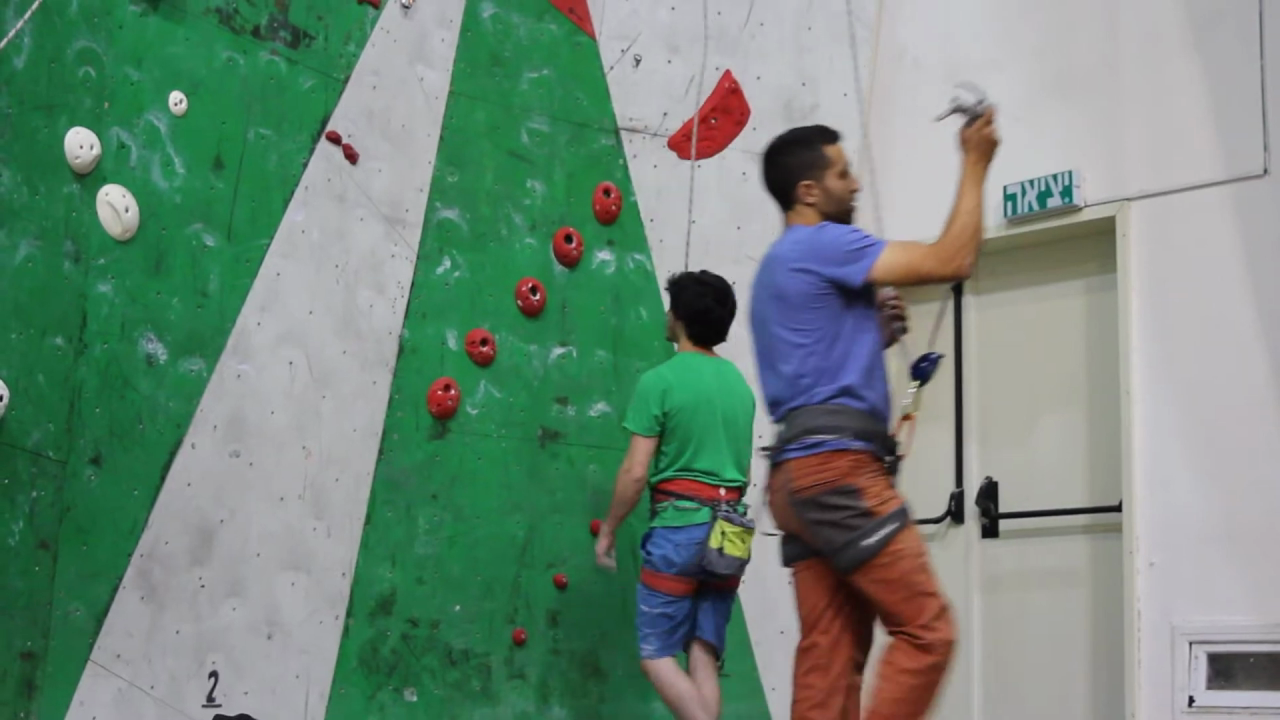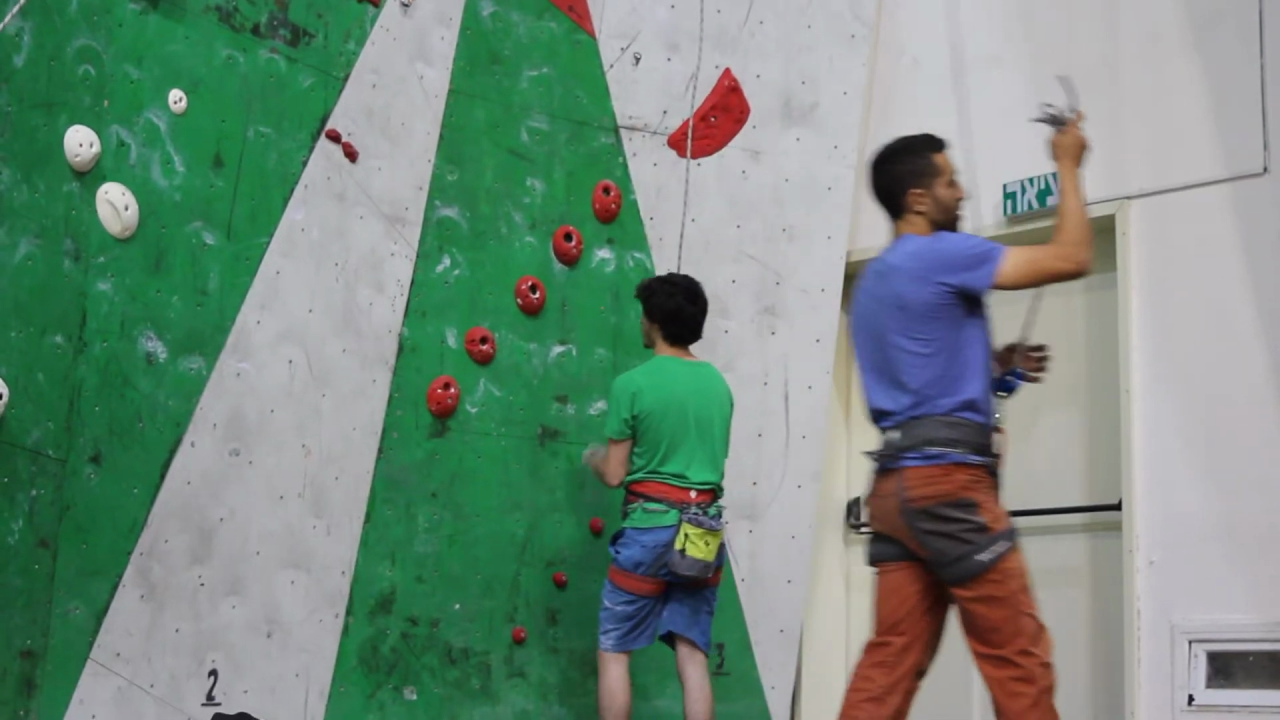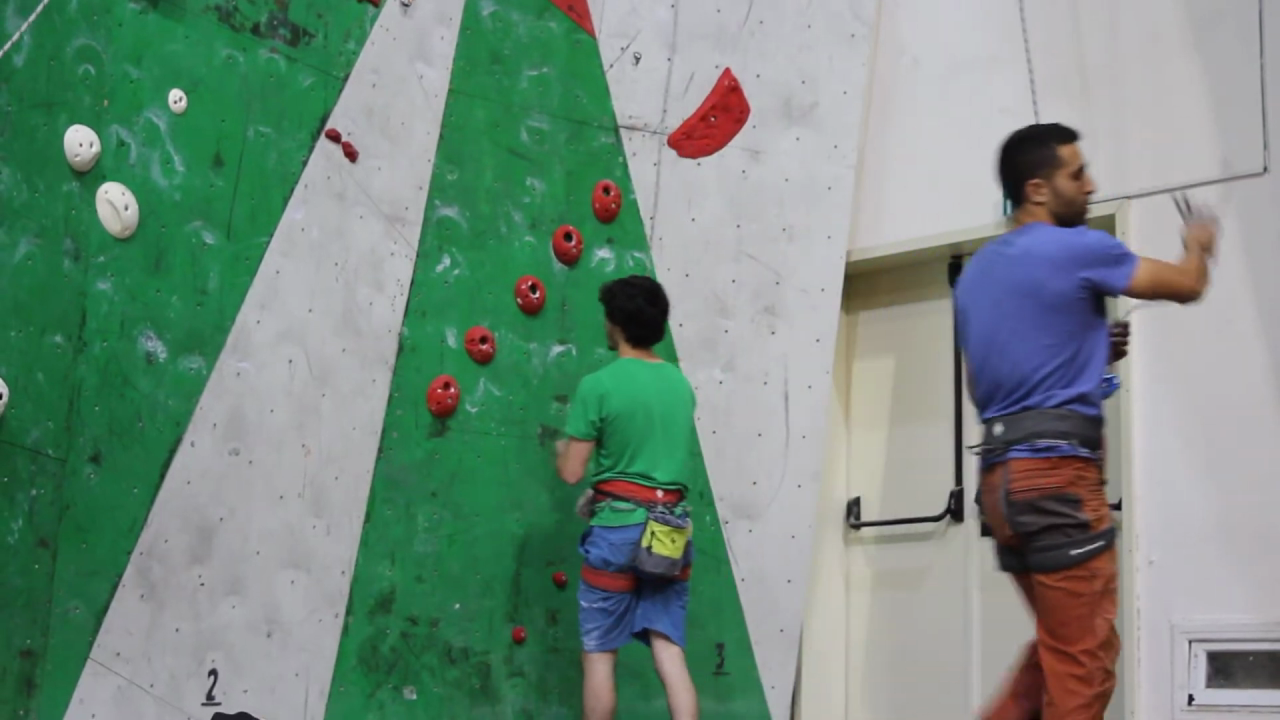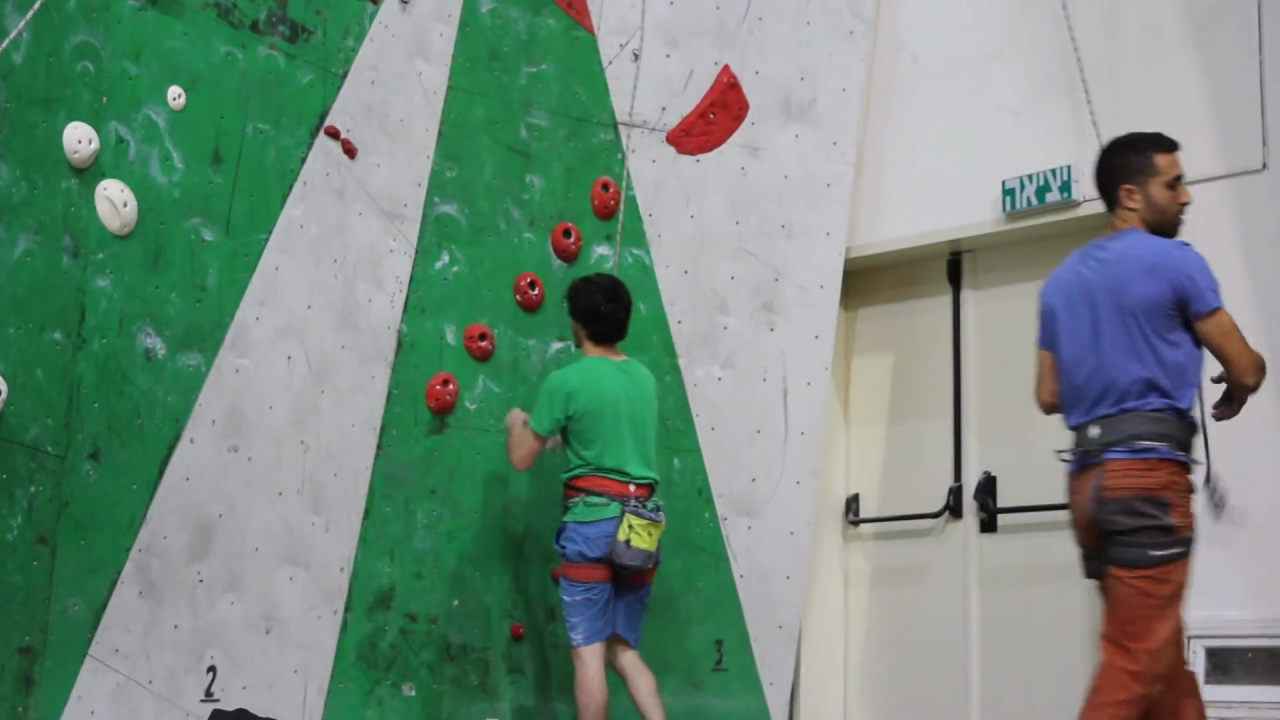
dt=0.3s
person 1, frame 1
left shoulder: (779, 267)
right shoulder: (822, 247)
right elbow: (952, 261)
left wrist: (867, 335)
right wrist: (974, 165)
left hip: (803, 474)
right hip: (837, 469)
left knee: (830, 653)
right knee: (925, 631)
person 1, frame 2
left shoulder: (873, 281)
right shoulder: (941, 256)
right elbow: (1070, 259)
left wrist: (995, 366)
right wrist: (1068, 167)
left hip: (900, 483)
right hip: (948, 480)
left knee: (893, 657)
right knee: (1018, 654)
person 1, frame 3
left shoulder: (974, 273)
right shoulder: (1078, 250)
right elbow: (1187, 284)
right wrist: (1200, 246)
left hip: (1001, 475)
right hip: (1057, 472)
left knee: (1064, 644)
right knee: (1080, 656)
person 1, frame 4
left shoulder: (1060, 280)
right shoulder: (1172, 262)
left elbow: (1048, 396)
right elbow: (1245, 369)
right wrist: (1235, 394)
left hip: (1090, 477)
right hip: (1147, 475)
left knee: (1157, 648)
right knee: (1137, 657)
person 2, frame 1
left shoulder: (659, 380)
right shoulder: (738, 382)
left elbow: (635, 470)
left wrist: (608, 529)
left hip: (679, 530)
left knee: (655, 657)
right knee: (703, 656)
person 2, frame 2
left shoulder: (632, 384)
right shoulder: (718, 383)
left elbow: (615, 474)
left wrist: (596, 458)
left hip: (650, 530)
right hip: (705, 533)
left knee: (613, 653)
right knee: (692, 658)
person 2, frame 3
left shoulder: (598, 385)
right shoulder: (679, 383)
left elbow: (572, 472)
left wrist: (561, 448)
left hip: (618, 530)
left knee: (598, 656)
right knee: (669, 655)
person 2, frame 4
left shoulder: (565, 382)
right shoulder: (644, 377)
left elbow: (521, 459)
left wrist: (516, 423)
left hip: (591, 523)
left knee: (588, 652)
right knee: (625, 653)
